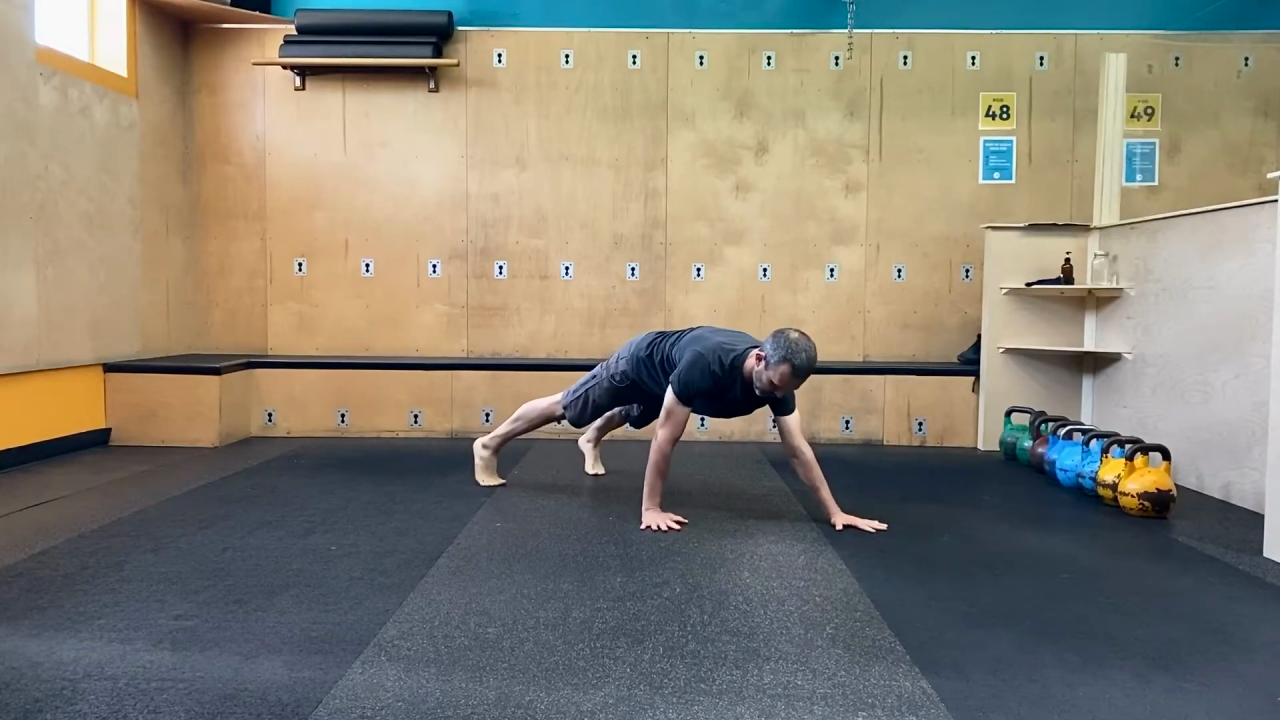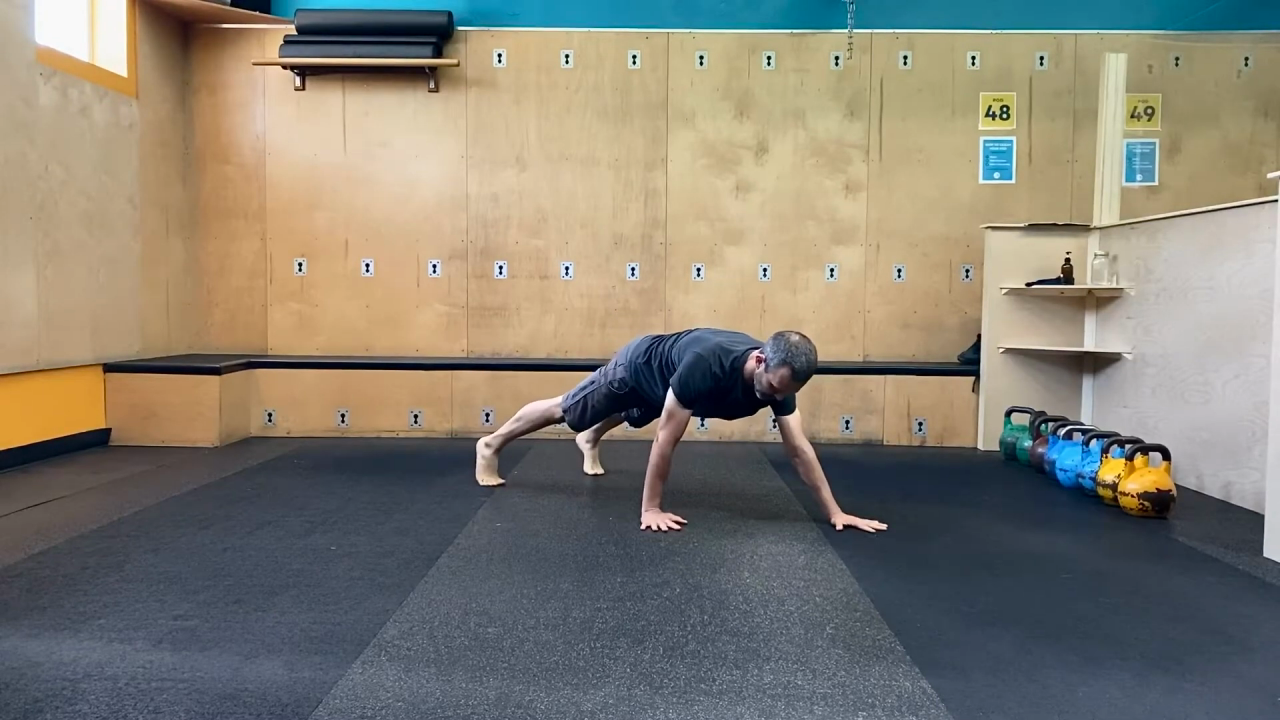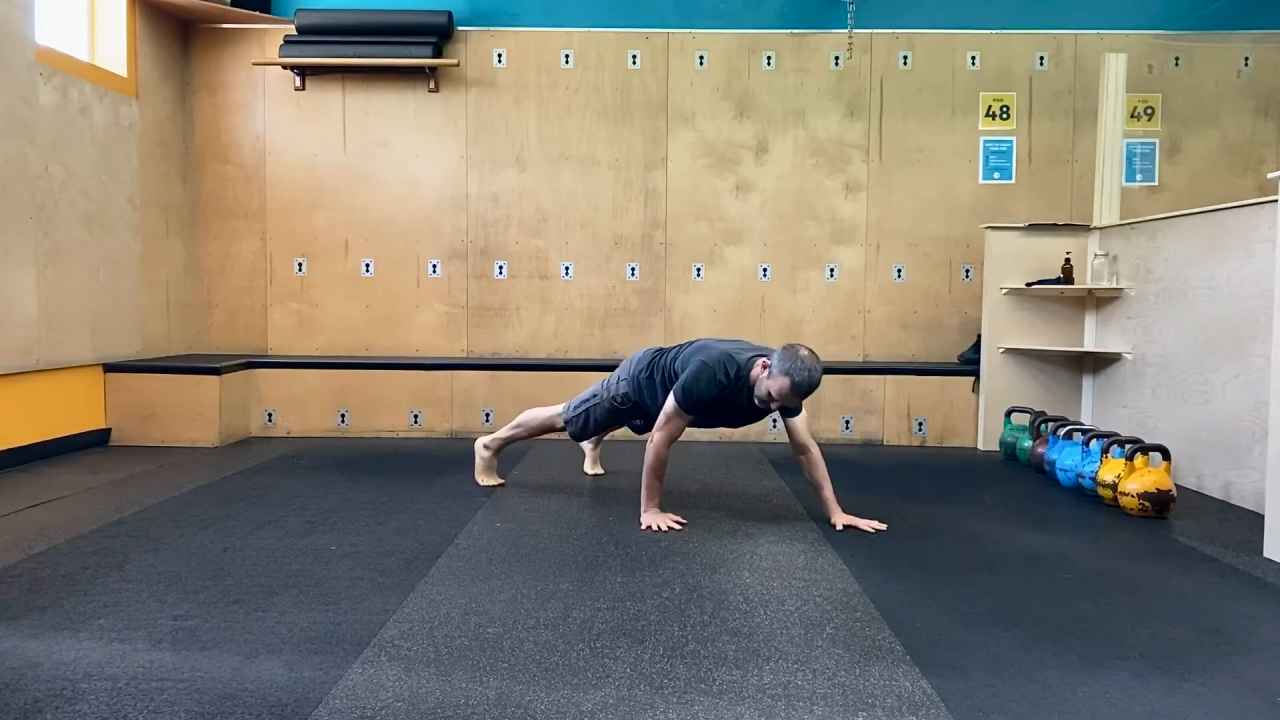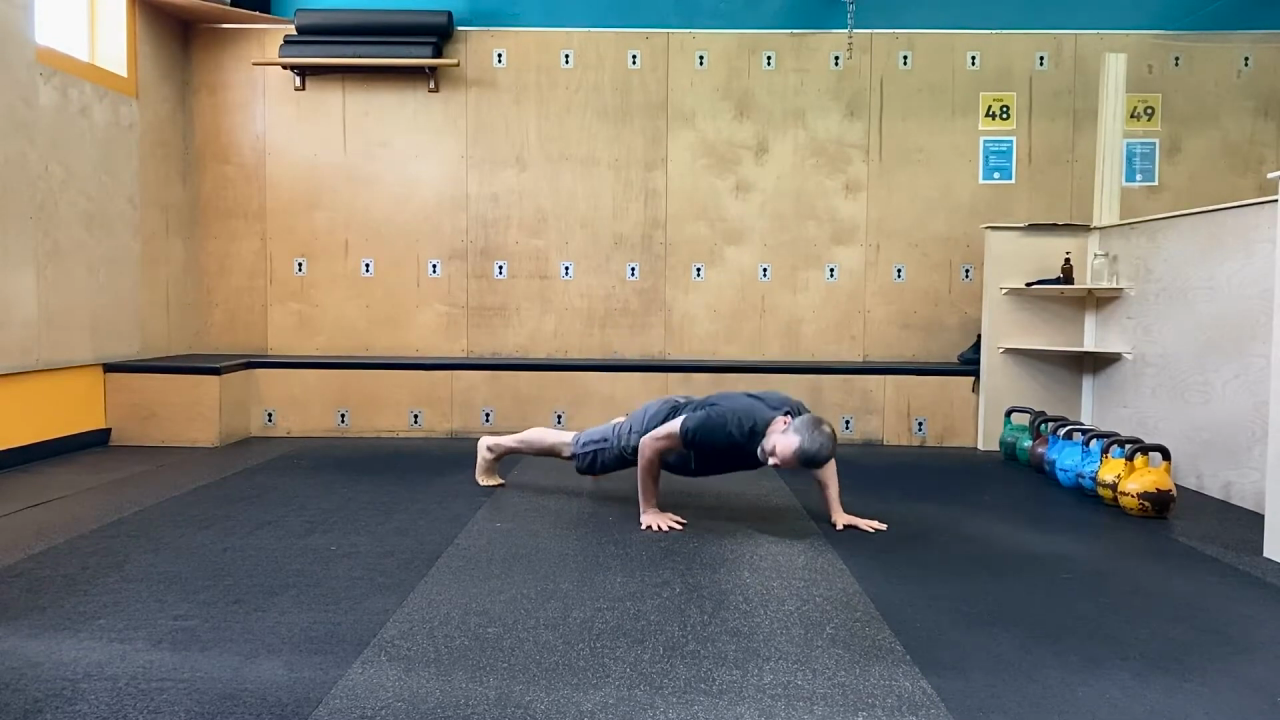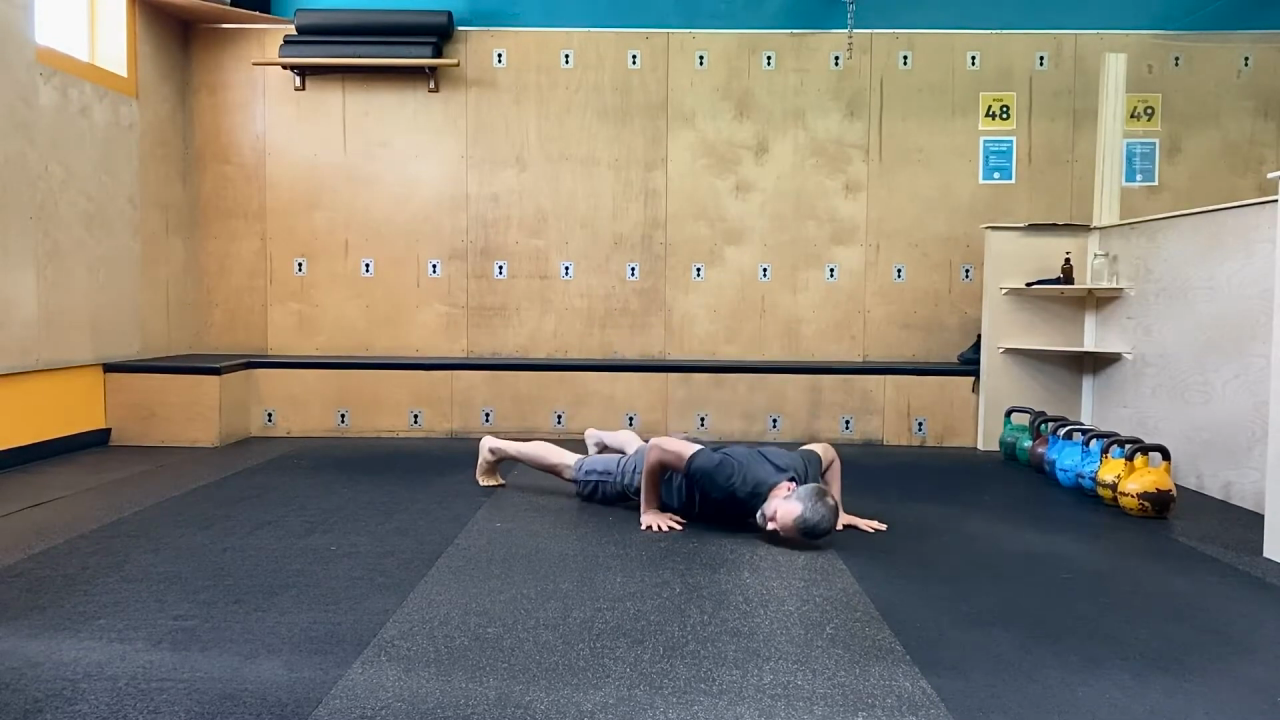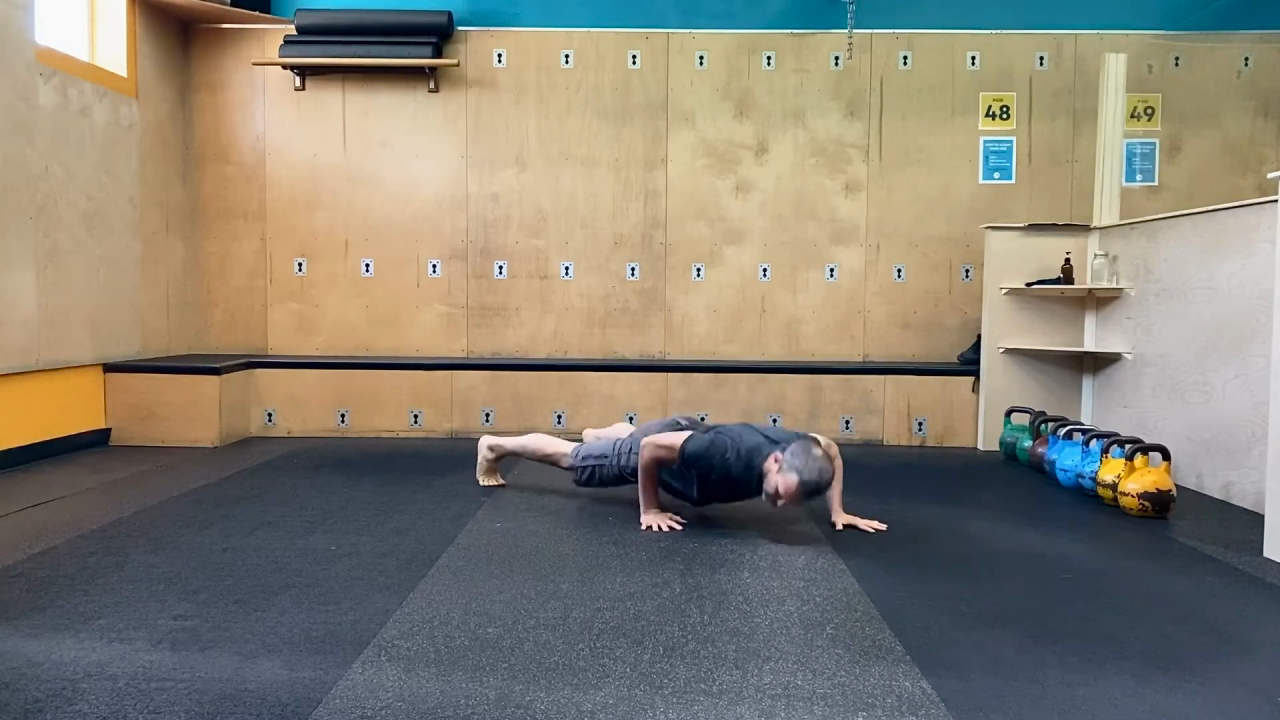
dt=0.4s
person 1, frame 1
left shoulder: (779, 375)
right shoulder: (706, 363)
left elbow: (797, 448)
right elbow: (665, 439)
left wrist: (835, 512)
right wrist: (650, 509)
left hip: (660, 383)
right hip: (640, 363)
left knee: (632, 416)
right knee: (565, 406)
left ankle: (593, 438)
right ankle: (489, 445)
person 1, frame 2
left shoulder: (778, 377)
right shoulder: (707, 364)
left elbow: (799, 448)
right elbow: (666, 440)
left wrist: (834, 512)
right wrist: (650, 510)
left hip: (660, 384)
right hip: (637, 367)
left knee: (630, 416)
right knee: (564, 410)
left ankle: (590, 439)
right ankle: (491, 446)
person 1, frame 3
left shoulder: (783, 384)
right shoulder: (712, 372)
left elbow: (804, 447)
right elbow: (660, 440)
left wrist: (835, 511)
right wrist: (649, 509)
left hip: (664, 393)
right hip: (640, 380)
left knee: (627, 422)
right knee: (565, 419)
left ankle: (595, 442)
right ankle: (490, 445)
person 1, frame 4
left shoulder: (800, 424)
right shoulder: (729, 424)
left elbow: (822, 457)
right elbow: (649, 446)
left wrist: (838, 512)
right wrist: (648, 511)
left hip: (683, 416)
right hip: (654, 428)
right knee: (570, 447)
left ankle: (603, 428)
right ankle: (494, 447)
person 1, frame 5
left shoulder: (804, 467)
right shoulder: (737, 480)
left elbow: (828, 451)
right elbow: (659, 449)
left wrist: (837, 512)
right wrist: (648, 510)
left hip: (688, 457)
right hip: (658, 467)
left knee: (634, 446)
right knee: (572, 468)
left ankle: (598, 437)
right ankle: (495, 448)
person 1, frame 6
left shoulder: (800, 450)
right shoulder: (730, 458)
left elbow: (831, 448)
right elbow: (651, 446)
left wrist: (838, 511)
right wrist: (648, 510)
left hip: (690, 435)
right hip: (658, 445)
right knee: (568, 457)
left ankle: (595, 435)
right ankle: (495, 445)
